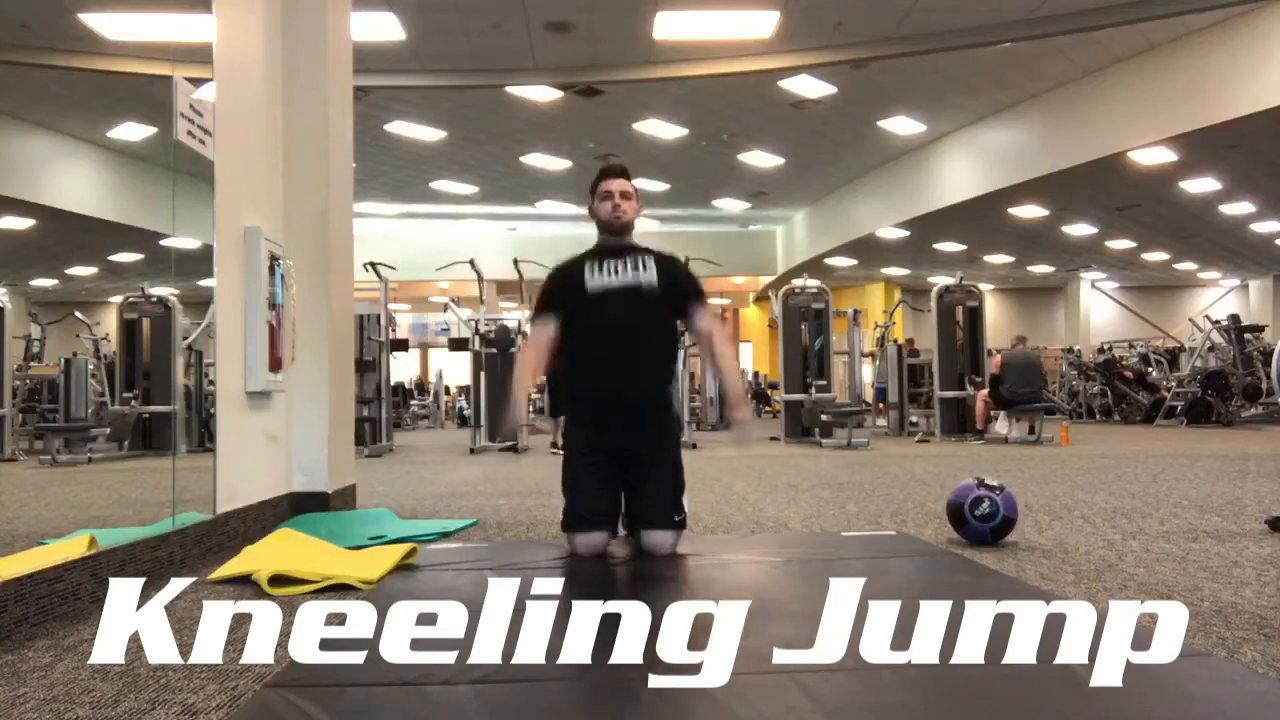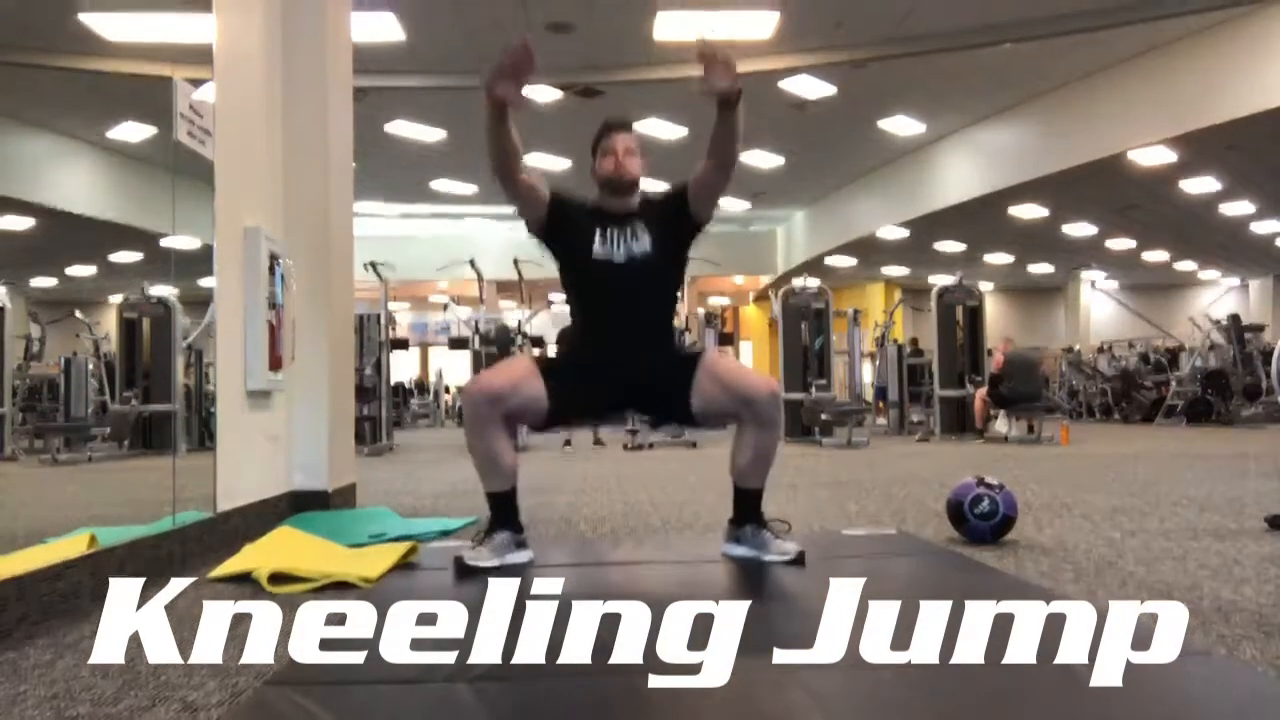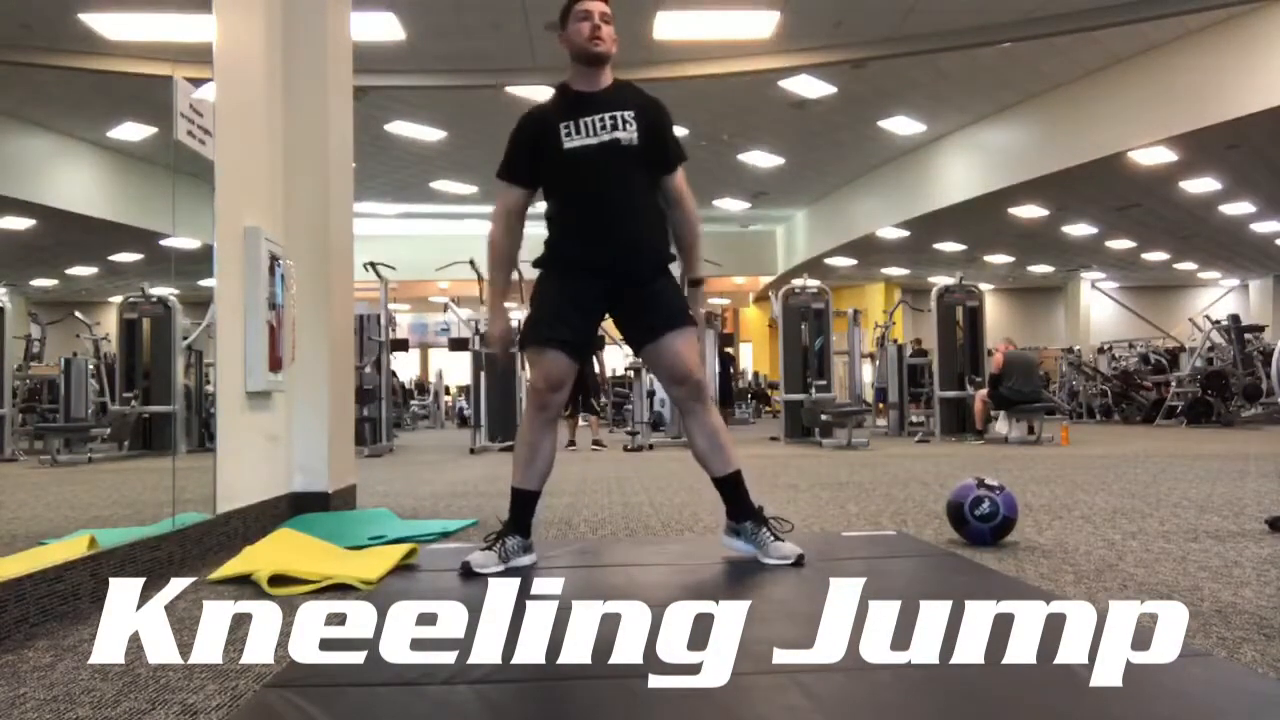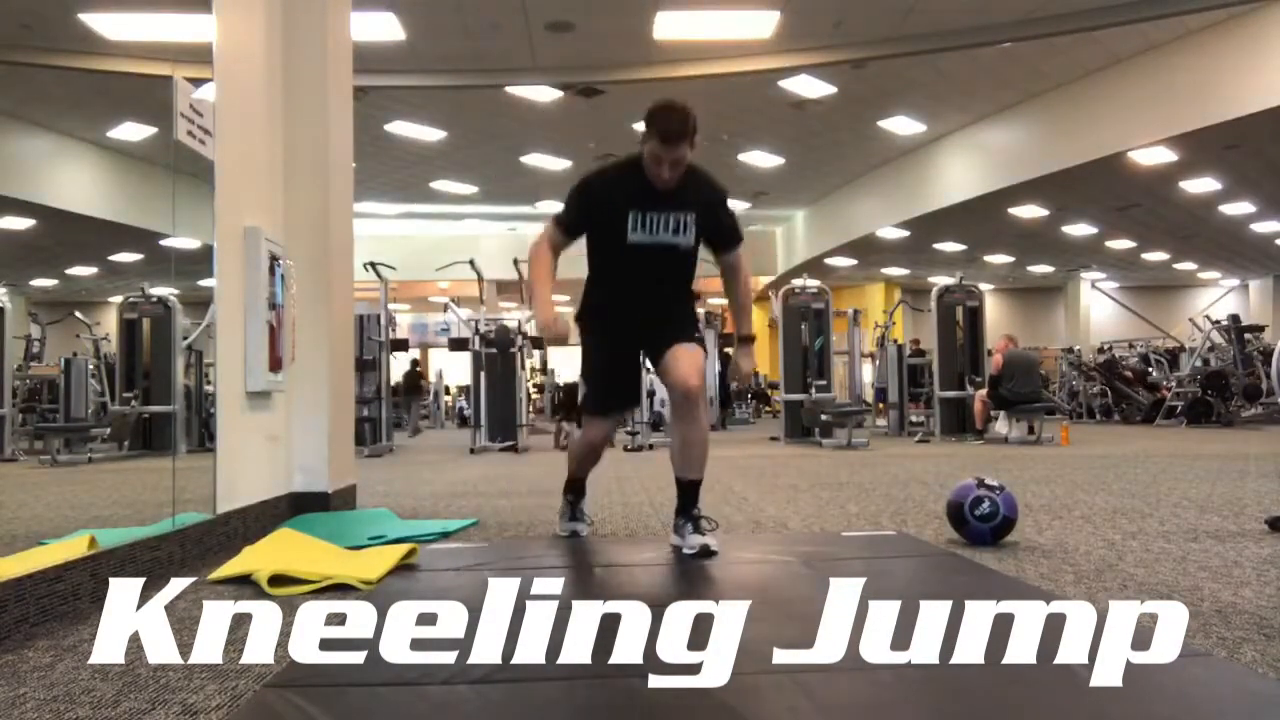
dt=1s
person 1, frame 1
left shoulder: (668, 269)
right shoulder: (570, 275)
left elbow: (710, 330)
right elbow: (540, 341)
left wrist: (733, 392)
right wrist: (519, 397)
left hip: (654, 426)
right hip: (591, 428)
left knee: (660, 545)
right knee: (587, 545)
left ankle: (638, 528)
person 1, frame 2
left shoulder: (670, 215)
right shoulder: (568, 218)
left elbow: (720, 168)
right elbow: (510, 177)
left wrist: (727, 104)
right wrist: (499, 110)
left hip: (662, 370)
right hip: (586, 371)
left knee: (763, 398)
right knee: (484, 395)
left ankle: (746, 525)
right ankle: (506, 530)
person 1, frame 3
left shoulder: (646, 109)
right shoulder: (539, 122)
left elbow: (677, 197)
right elbow: (509, 210)
left wrist: (695, 277)
right wrist: (497, 303)
left hip: (644, 270)
right hip: (570, 273)
left knee: (691, 387)
right knee: (544, 394)
left ankle: (745, 518)
right ankle: (516, 534)
person 1, frame 4
left shoulder: (707, 196)
right shoulder: (603, 187)
left elbow: (733, 266)
right elbow: (548, 244)
left wrist: (744, 341)
right wrist: (543, 303)
left hip: (671, 311)
right hip: (609, 317)
left knee: (690, 386)
right knee: (597, 433)
left ankle: (687, 516)
right ankle: (573, 494)
